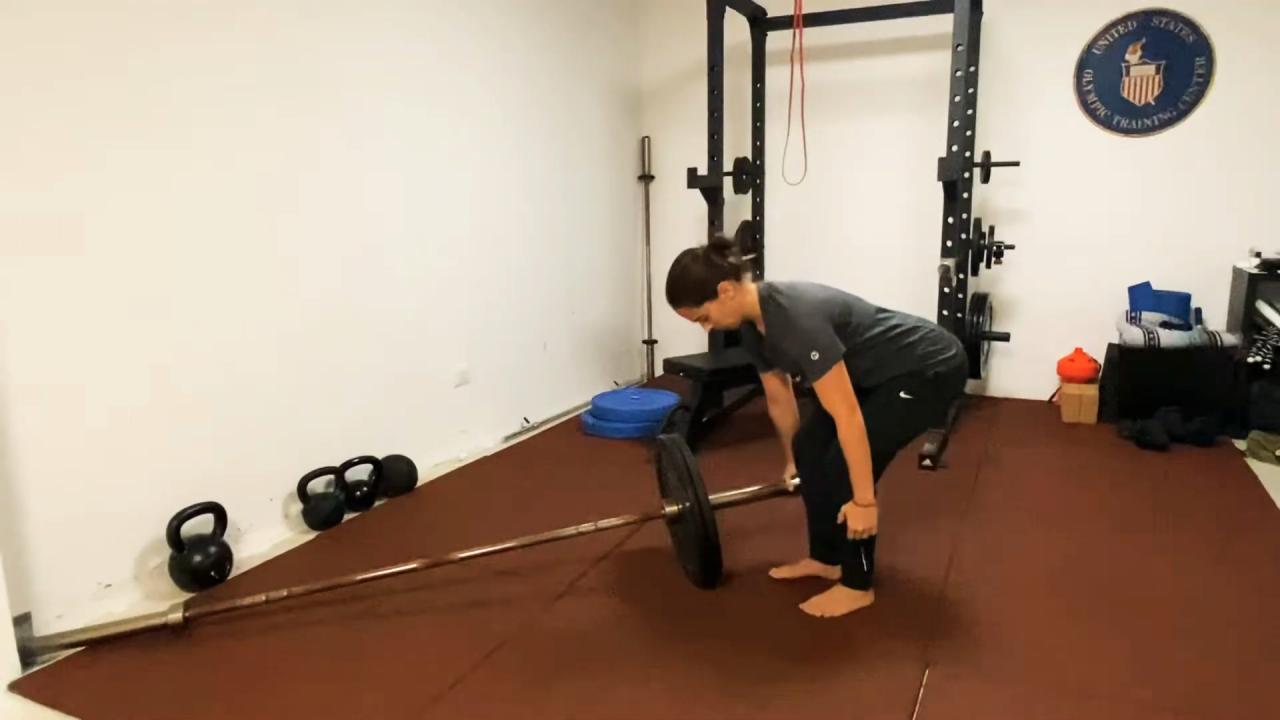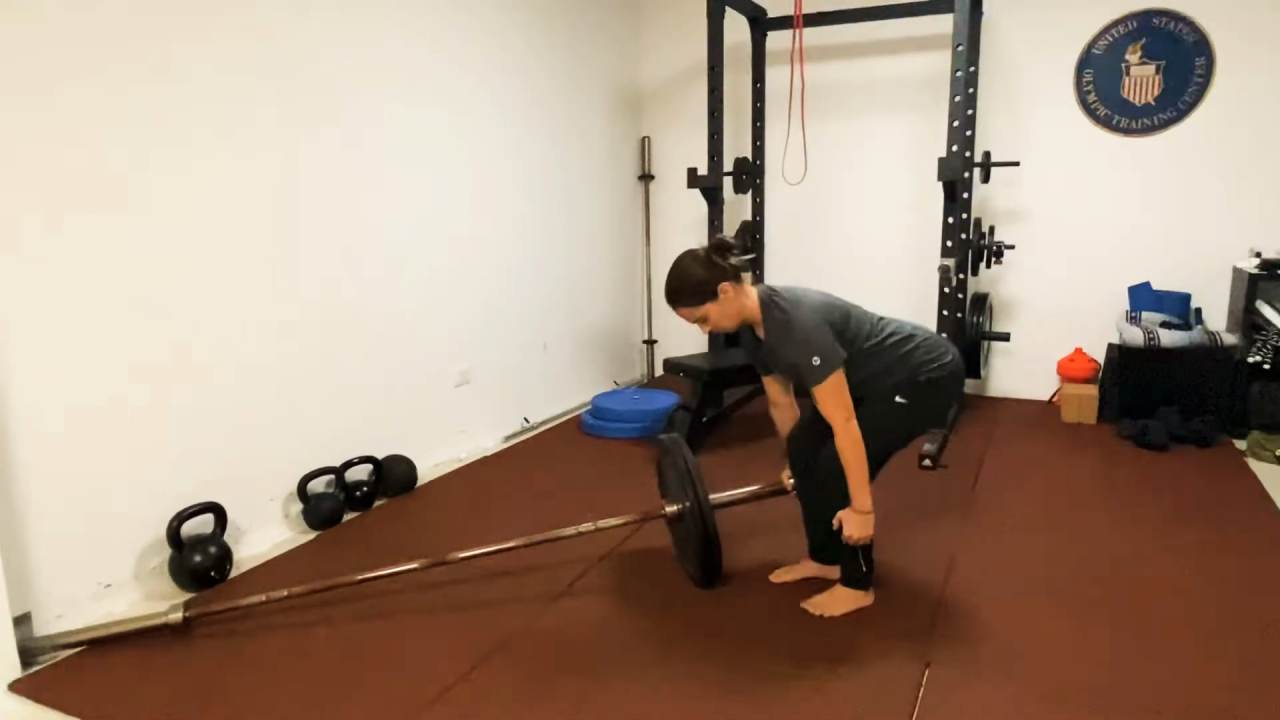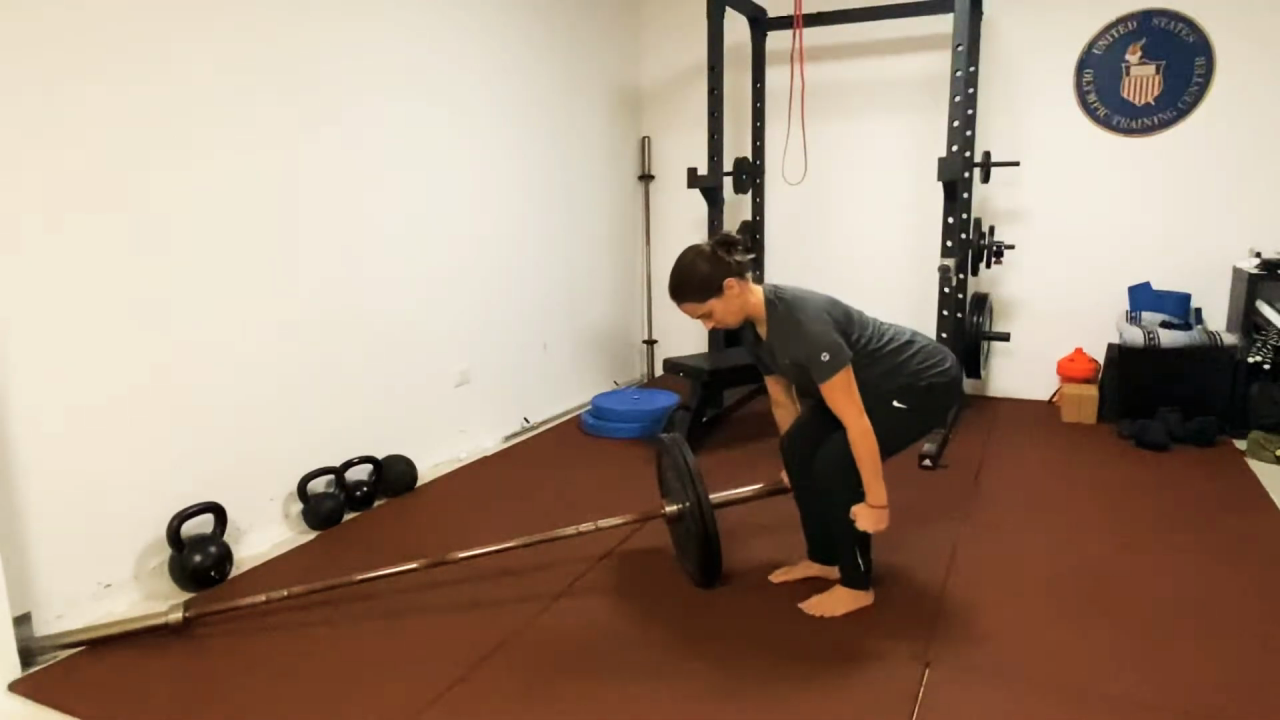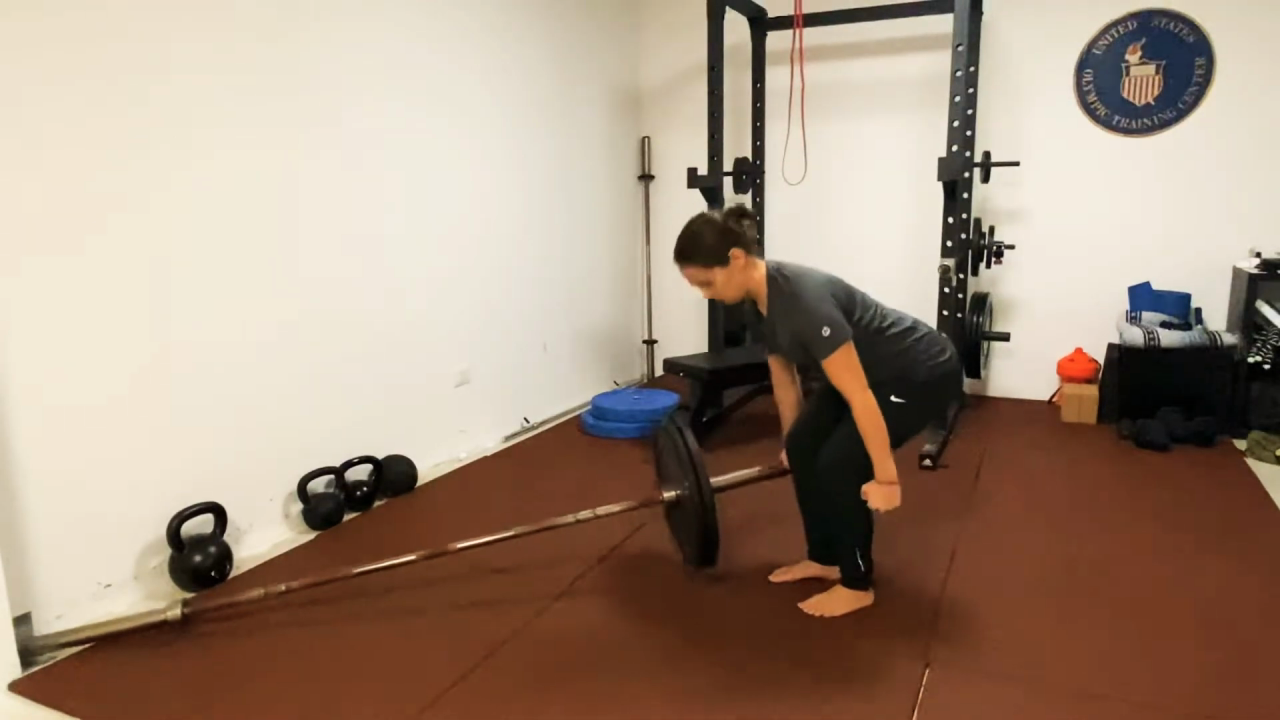
dt=0.5s
person 1, frame 1
left shoulder: (796, 318)
right shoulder: (753, 323)
left elbow: (848, 417)
right elbow: (779, 397)
left wrist: (864, 500)
right wrist: (793, 459)
left hip: (931, 369)
right hip: (879, 371)
left knee: (844, 462)
right knee: (810, 448)
left ankle: (857, 585)
right ankle: (824, 558)
person 1, frame 2
left shoulder: (797, 323)
right shoulder: (753, 326)
left elbow: (844, 424)
right elbow: (780, 400)
left wrist: (861, 507)
right wrist: (793, 461)
left hip: (928, 375)
right hip: (877, 376)
left knee: (836, 464)
right knee: (804, 449)
left ankle: (857, 585)
right ankle: (824, 558)
person 1, frame 3
left shoulder: (803, 322)
right shoulder: (756, 327)
left elbow: (856, 421)
right elbow: (782, 400)
left wrist: (876, 501)
right wrist: (793, 460)
left hip: (927, 381)
right hip: (876, 381)
left knee: (835, 465)
right knee: (797, 449)
left ankle: (857, 586)
right ankle: (823, 558)
person 1, frame 4
left shoulder: (804, 299)
right shoulder: (761, 303)
left elbow: (860, 398)
right elbow: (784, 380)
left wrist: (885, 477)
right wrist: (789, 441)
left hip: (924, 374)
right hip: (878, 371)
left knee: (838, 465)
right knee: (804, 448)
left ankle: (857, 585)
right ankle: (823, 558)
